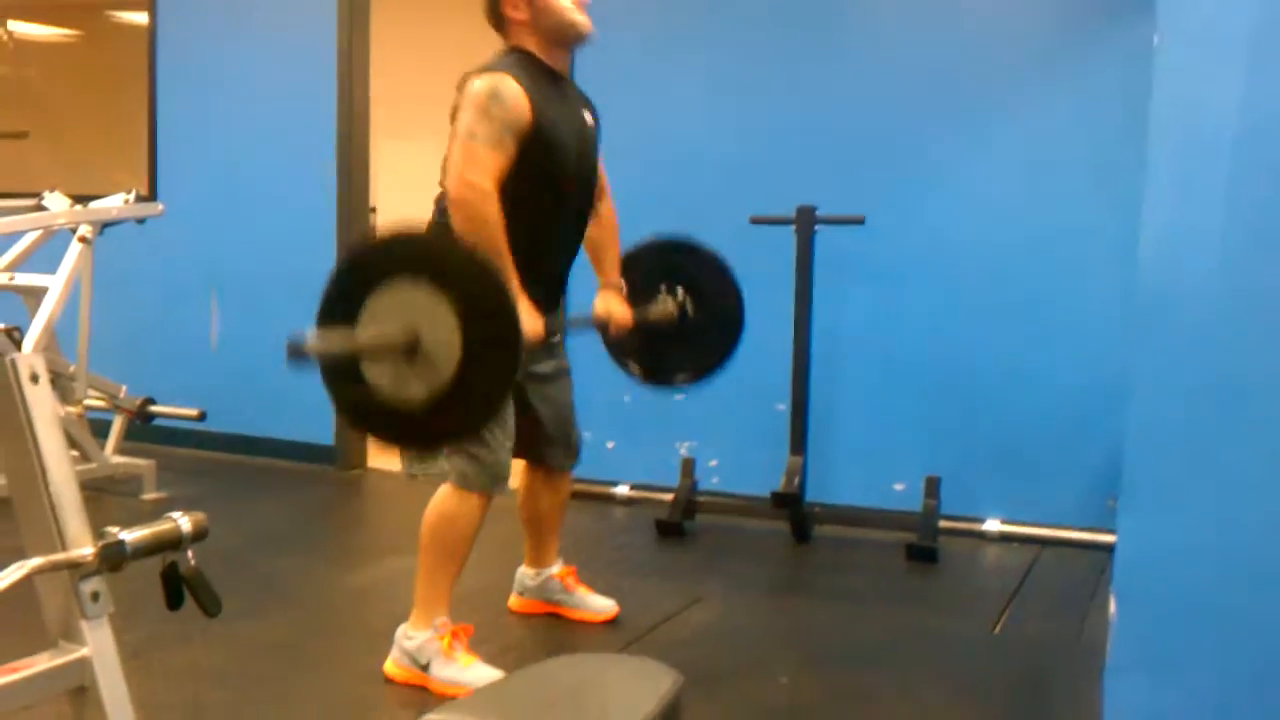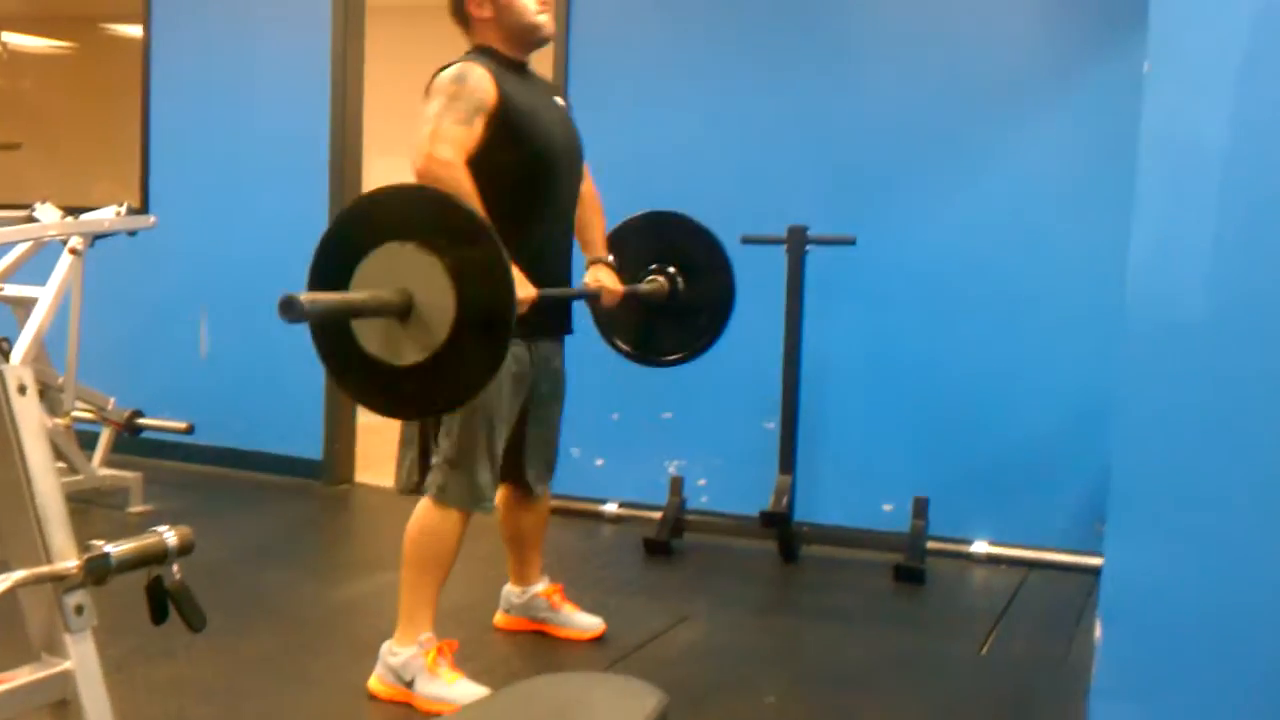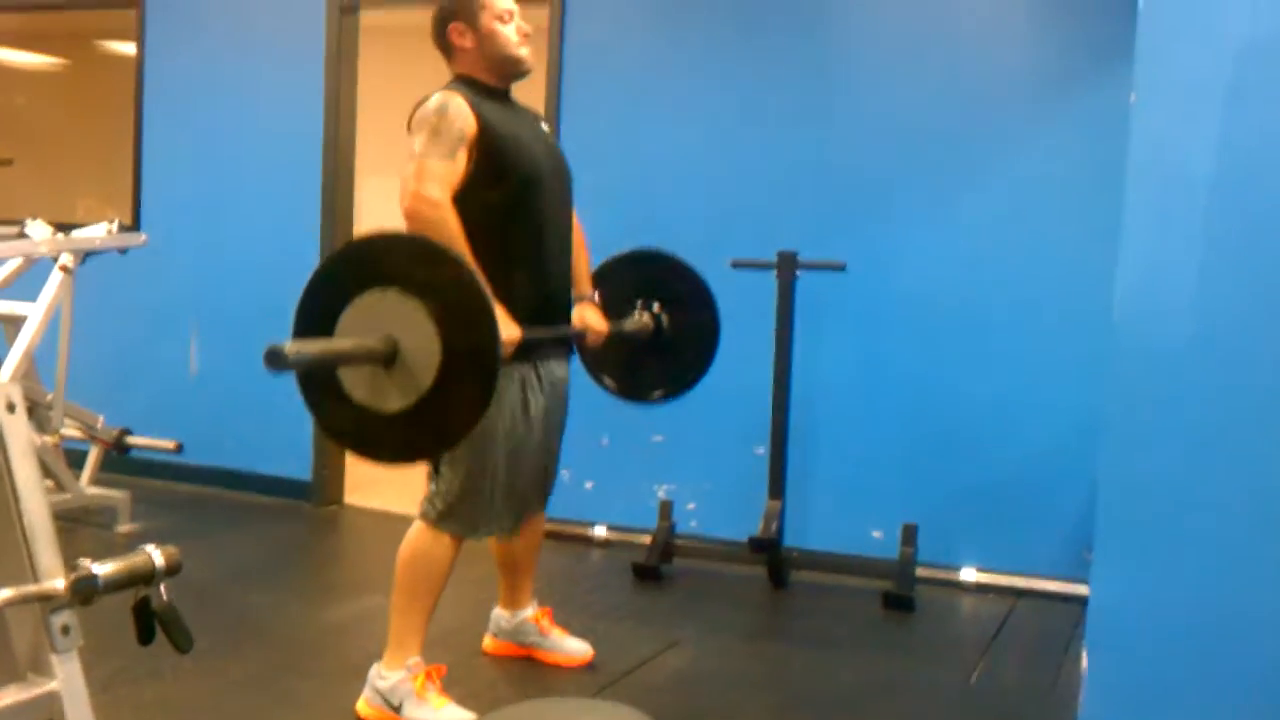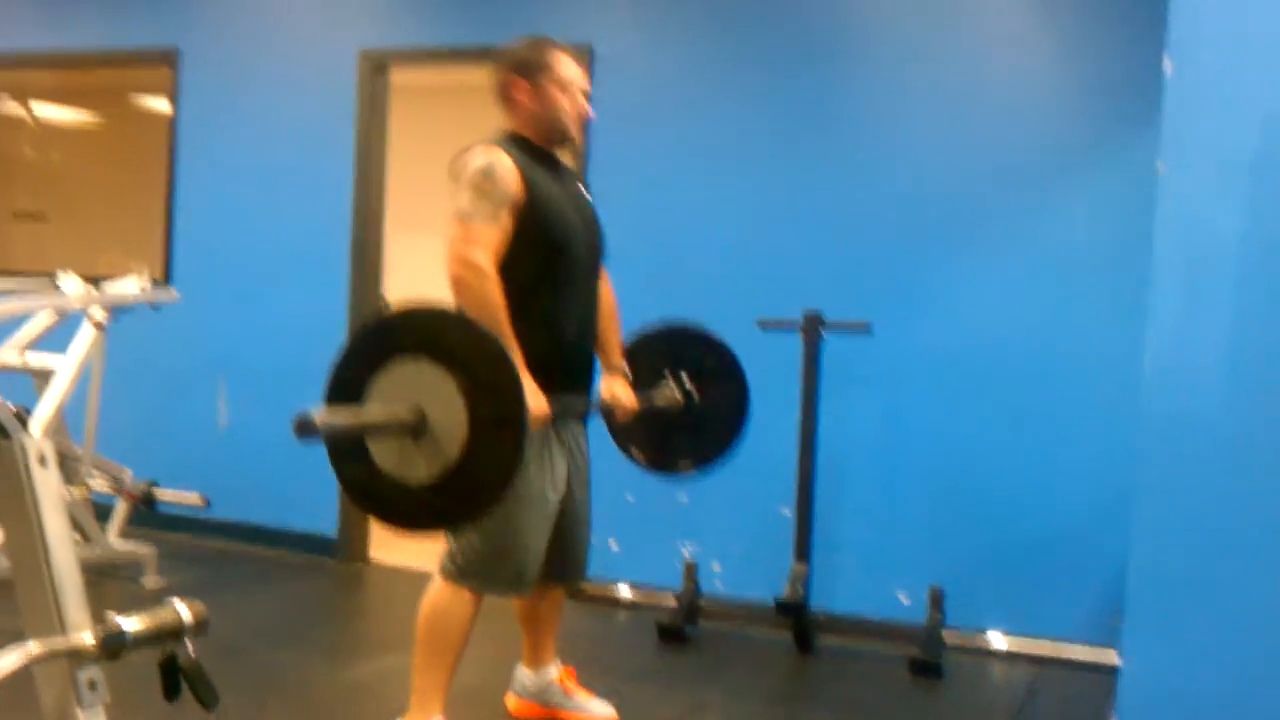
dt=0.2s
person 1, frame 1
left shoulder: (573, 99)
right shoulder: (501, 90)
left elbow: (595, 198)
right elbow: (466, 189)
left wrist: (610, 284)
right wrist: (509, 301)
left hip: (534, 309)
left knee: (555, 450)
right knee: (478, 465)
left ankle: (542, 578)
right ankle: (421, 639)
person 1, frame 2
left shoulder: (542, 89)
right shoulder: (470, 79)
left elbow: (576, 179)
right elbow: (436, 161)
left wrist: (599, 260)
left hip: (542, 311)
left knee: (532, 469)
right knee: (458, 479)
left ankle: (527, 594)
right ankle: (406, 655)
person 1, frame 3
left shoulder: (526, 117)
right shoulder: (450, 110)
left elbow: (561, 215)
right elbow: (424, 203)
left wrist: (587, 301)
right wrist: (486, 308)
left hip: (542, 342)
right hip: (491, 344)
left knee: (528, 494)
right knee: (457, 507)
left ankle: (517, 617)
person 1, frame 4
left shoulder: (567, 181)
right shoulder: (493, 167)
left elbow: (595, 282)
right elbow: (470, 267)
left wrist: (616, 373)
right wrist: (516, 381)
left hip: (562, 406)
left knee: (558, 560)
right knee: (478, 565)
